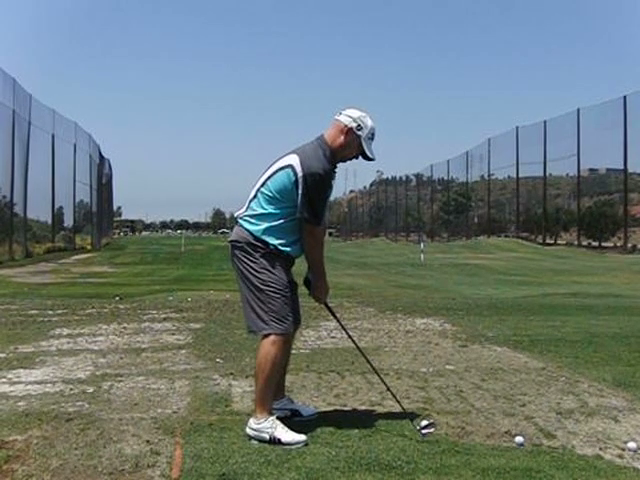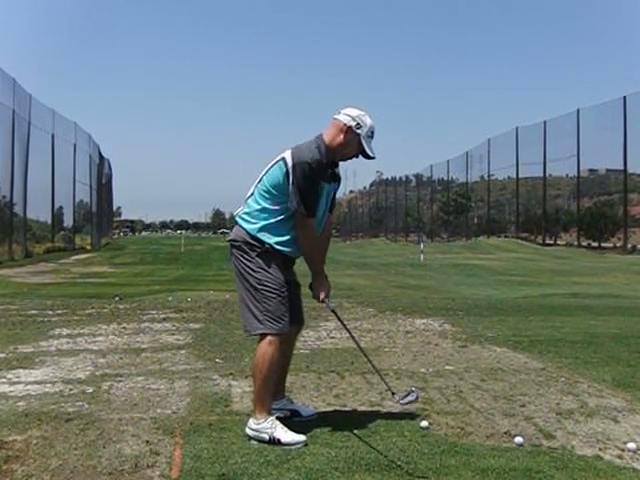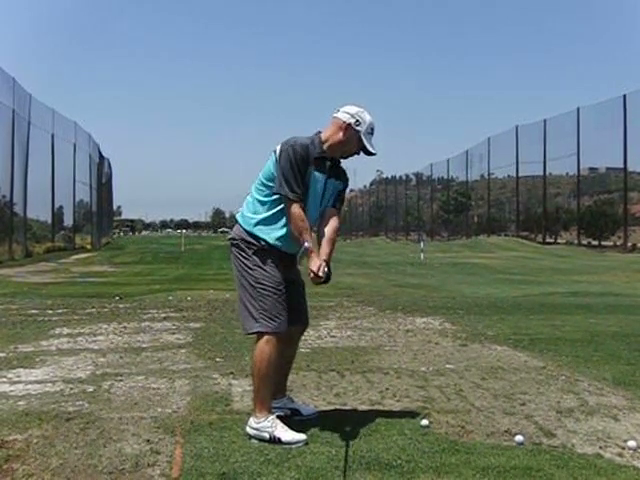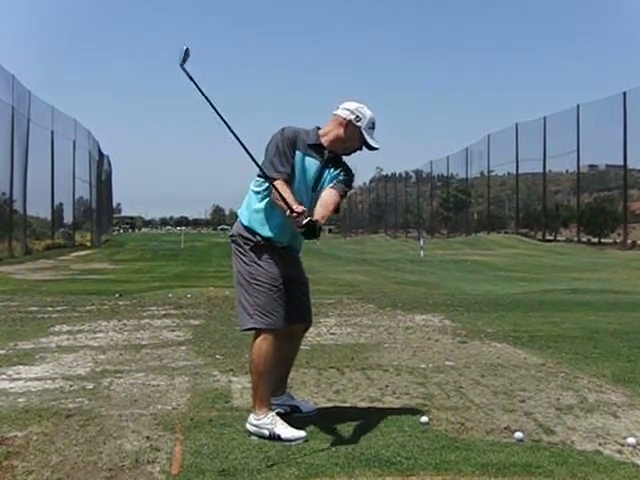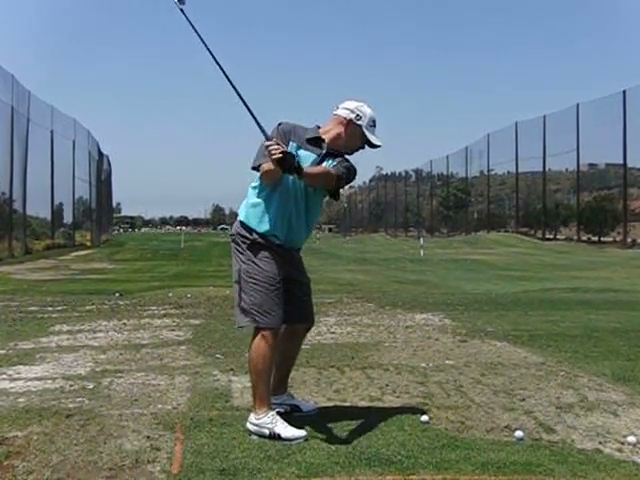
dt=1s
person 1, frame 1
left shoulder: (317, 160)
right shoulder: (315, 168)
left elbow: (316, 228)
right elbow: (311, 233)
left wrist: (315, 274)
right wrist: (319, 279)
left hip: (270, 249)
right hip: (257, 248)
left knee: (288, 326)
right knee: (276, 330)
left ankle: (277, 400)
right ankle: (261, 419)
person 1, frame 2
left shoulder: (331, 172)
right shoulder: (306, 161)
left elbow: (324, 225)
right elbow: (304, 226)
left wrist: (319, 273)
right wrist: (318, 276)
left hip: (277, 252)
right hip: (255, 247)
left knee: (291, 327)
right knee: (273, 331)
left ankle: (277, 400)
right ankle: (260, 419)
person 1, frame 3
left shoulder: (338, 176)
right shoulder: (295, 150)
left elbow: (330, 219)
right elbow: (294, 209)
left wrist: (323, 259)
right wrist: (312, 256)
left hip: (284, 252)
right hip: (256, 245)
left knee: (294, 327)
right knee: (271, 329)
left ankle: (278, 398)
right ankle: (261, 418)
person 1, frame 4
left shoulder: (341, 171)
right shoulder: (289, 138)
left elbow: (330, 199)
right elbow: (277, 184)
left wrist: (316, 222)
right wrist: (295, 210)
left hip: (288, 248)
right hip: (256, 241)
left knee: (296, 324)
right knee: (268, 326)
left ankle: (278, 395)
right ankle: (261, 415)
person 1, frame 5
left shoulder: (342, 165)
right shoulder: (287, 133)
left elbow: (323, 177)
right elbow: (267, 176)
left wrist: (297, 169)
right wrist: (278, 165)
left hip: (289, 248)
right hip: (256, 240)
left knee: (299, 323)
right knee: (268, 325)
left ankle: (278, 394)
right ankle: (261, 414)
